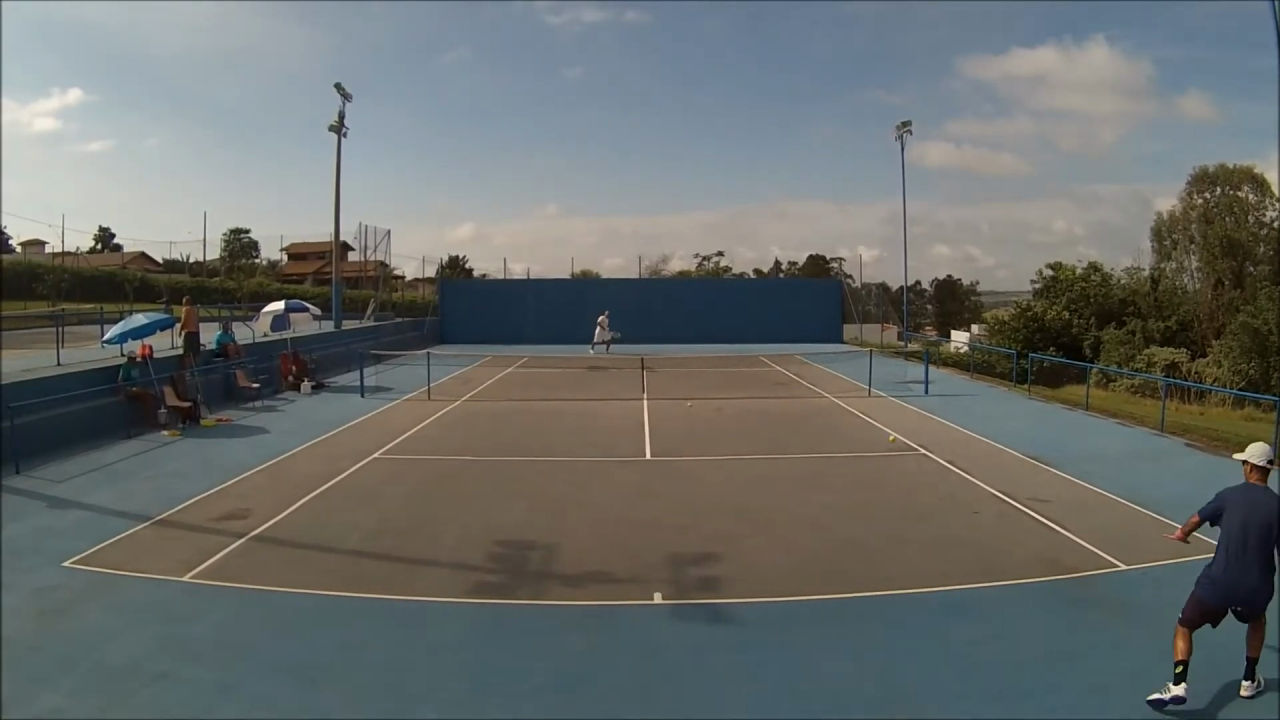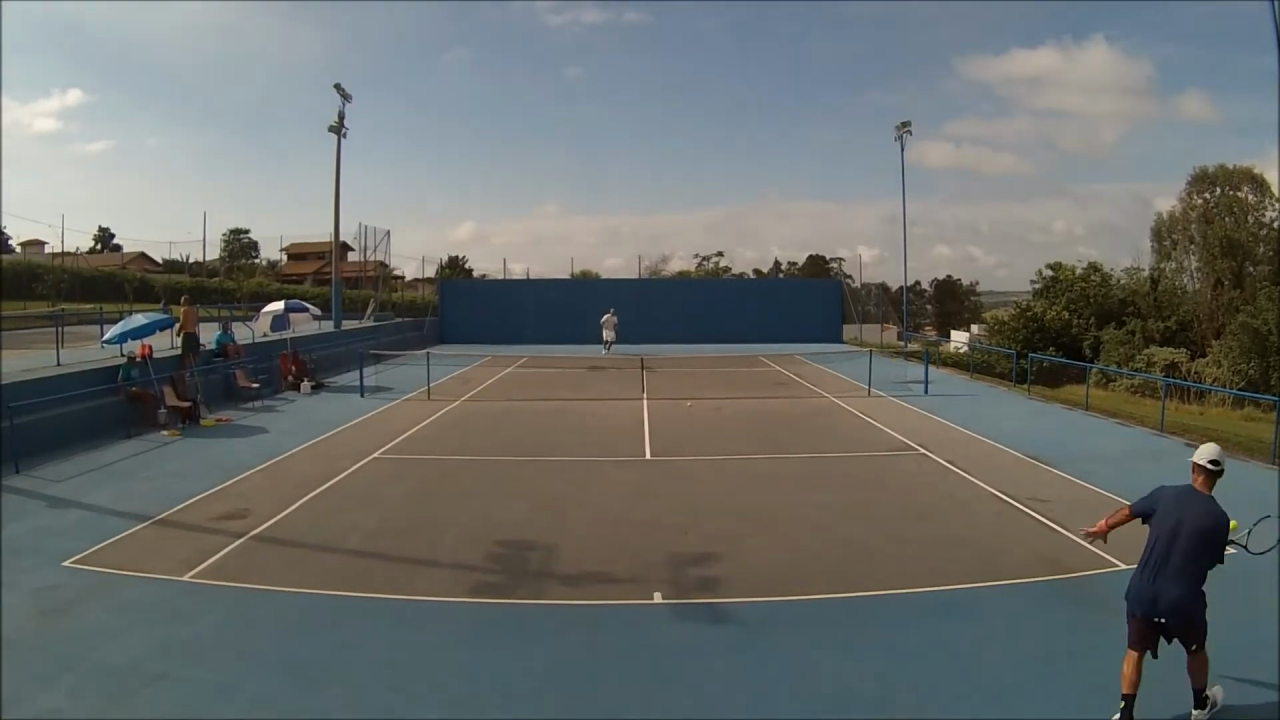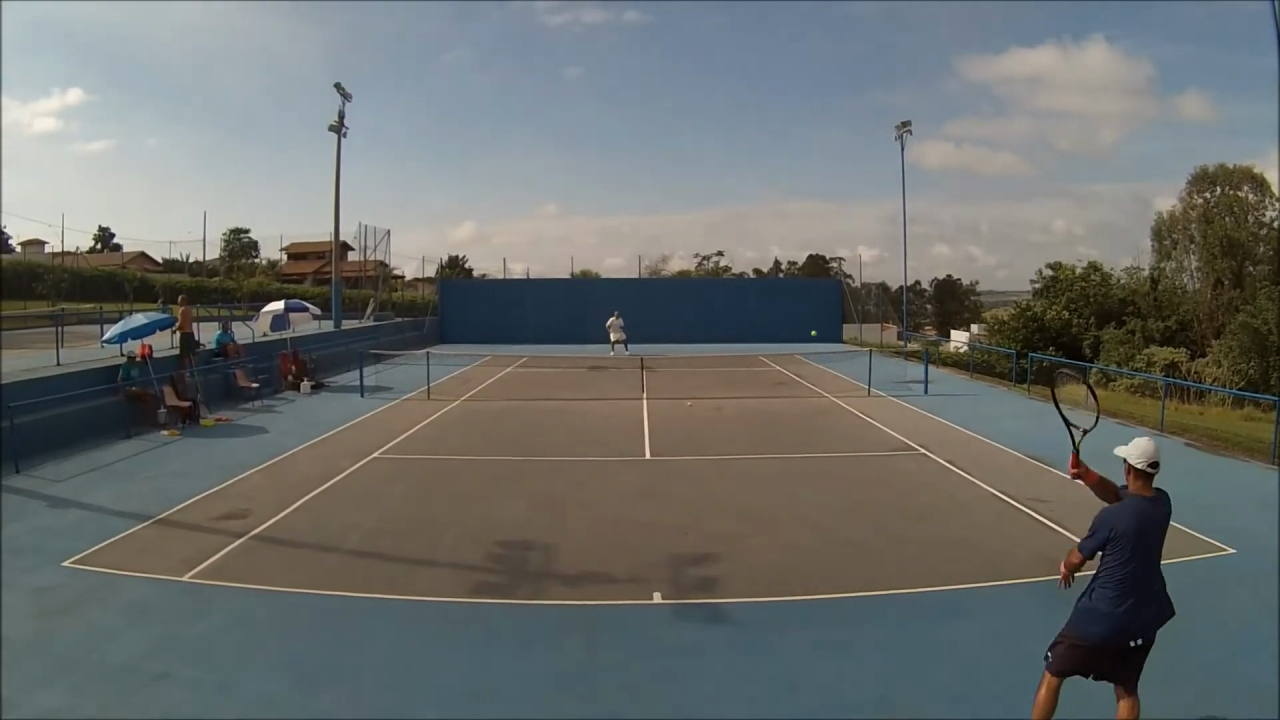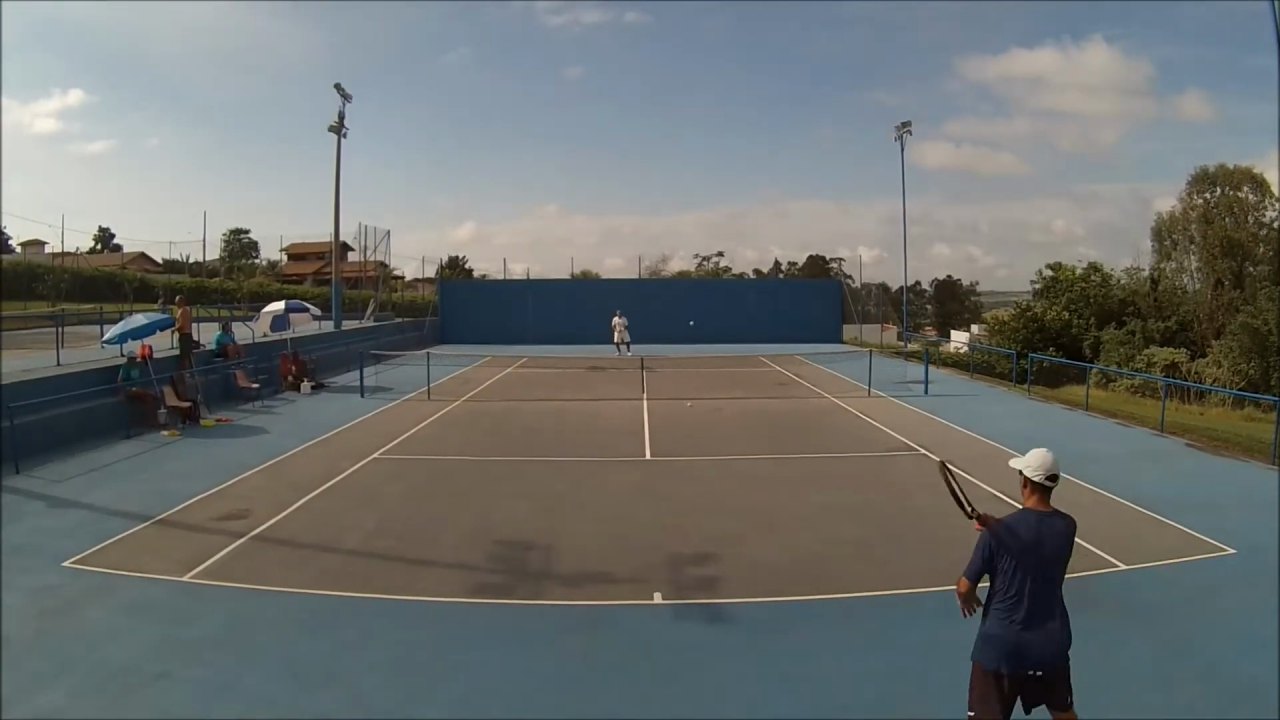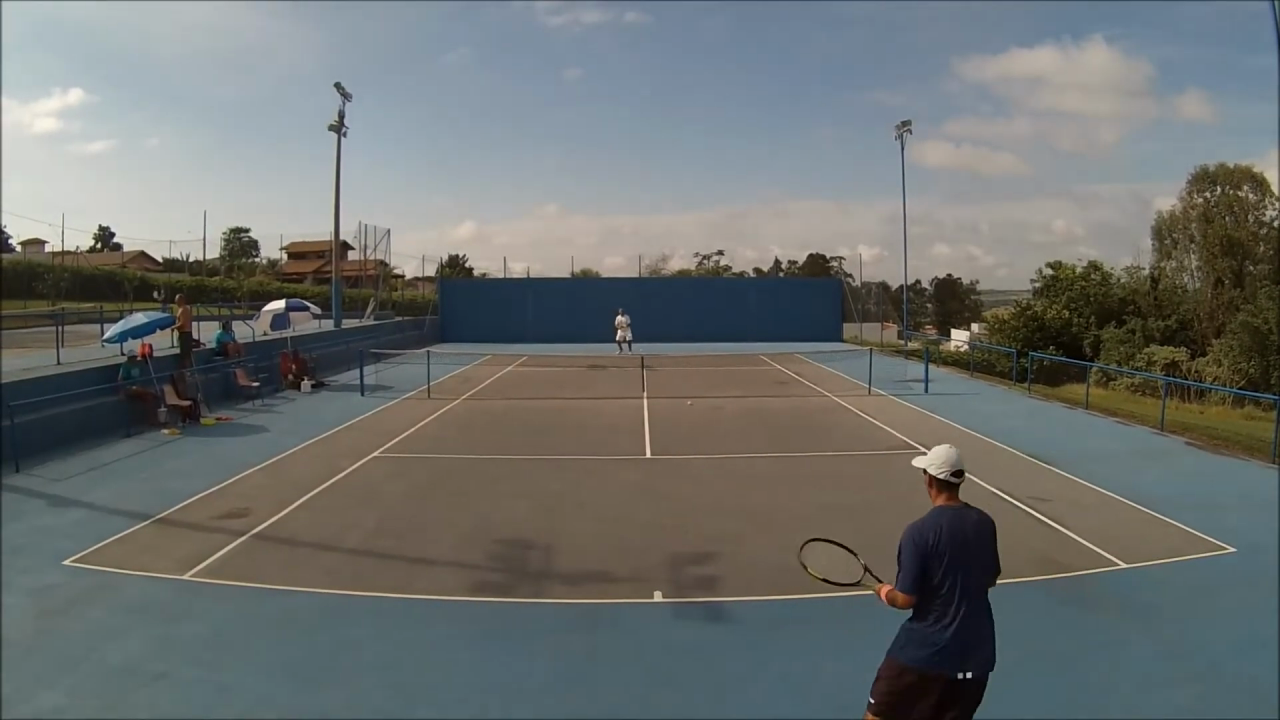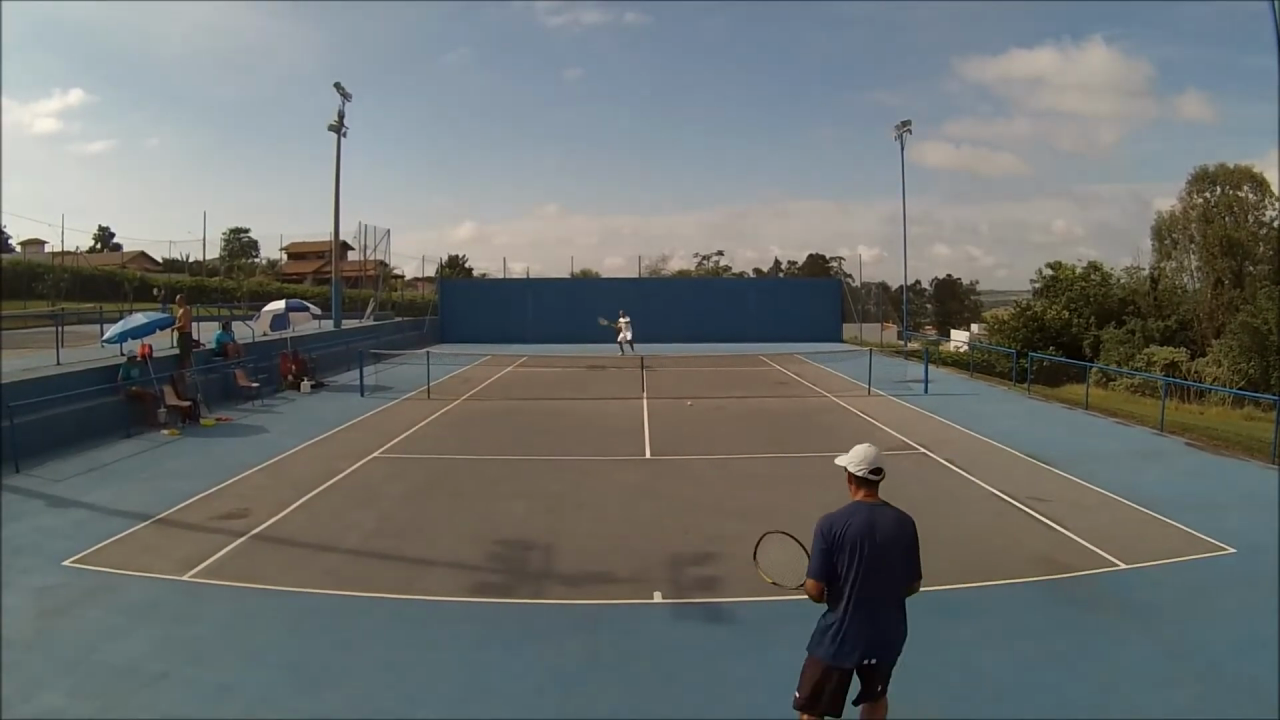
dt=0.3s
person 1, frame 1
left shoulder: (1227, 496)
left elbow: (1197, 519)
left wrist: (1181, 534)
left hip: (1217, 582)
right hip: (1256, 587)
left knee: (1183, 628)
right knee: (1257, 621)
left ankle: (1178, 686)
right ankle: (1249, 681)
person 1, frame 2
left shoulder: (1165, 494)
right shoulder: (1218, 519)
left elbow: (1126, 513)
right elbow: (1211, 562)
left wrist: (1103, 527)
left hip: (1142, 593)
right hip: (1181, 600)
left knee: (1135, 653)
right knee: (1196, 651)
person 1, frame 3
left shoulder: (1111, 518)
right shoulder: (1163, 503)
left elbow: (1076, 560)
right elbow: (1118, 496)
left wrist: (1066, 568)
right wrist: (1086, 475)
left hip: (1099, 618)
right hip: (1142, 621)
left knee: (1052, 676)
right knee: (1127, 691)
person 1, frame 4
left shoulder: (998, 533)
right shoulder: (1067, 527)
left elbow: (964, 588)
left wrist: (968, 602)
left hip: (1000, 647)
right hip: (1050, 643)
person 1, frame 5
left shoulder: (918, 532)
right shoulder: (985, 523)
left elbow: (906, 599)
right elbow: (990, 579)
left wrist: (886, 593)
left hip: (925, 648)
right hip: (975, 648)
person 1, frame 6
left shoulder: (831, 524)
right shoulder: (904, 523)
left elbow: (814, 588)
right elbow: (913, 585)
left wrist: (827, 597)
left hip: (839, 638)
right hip: (886, 637)
right knee: (875, 698)
